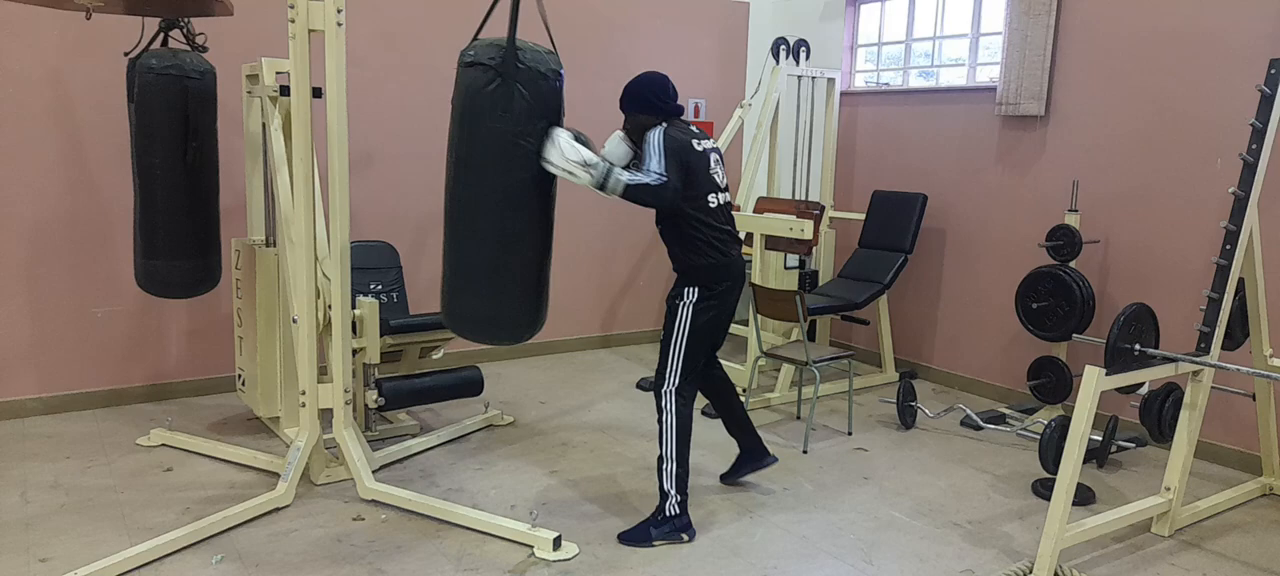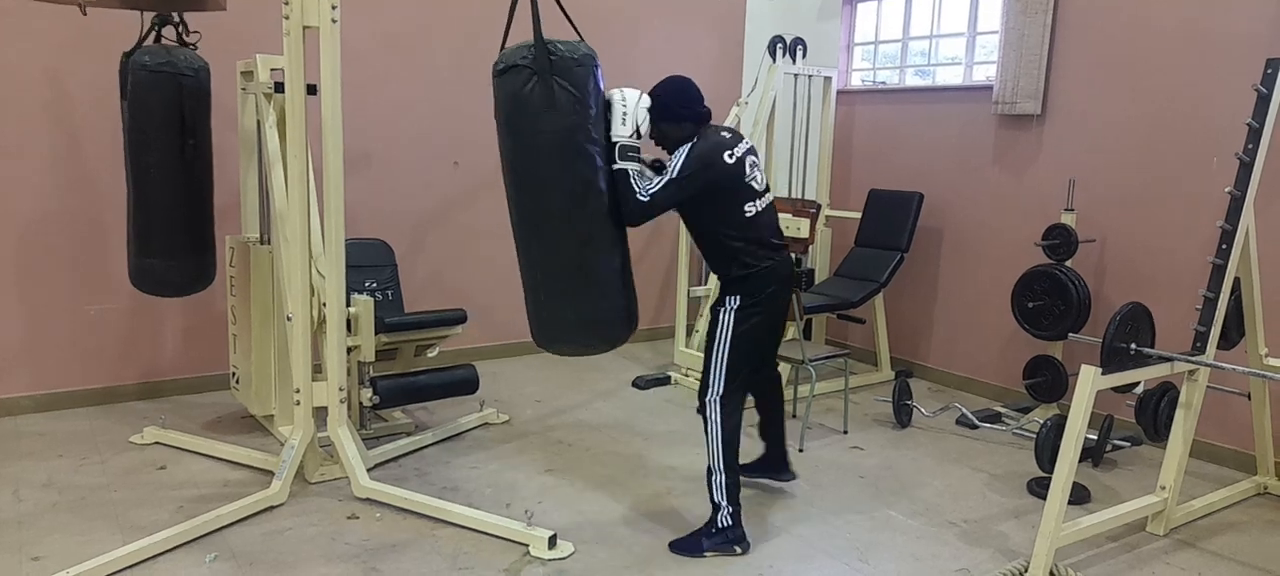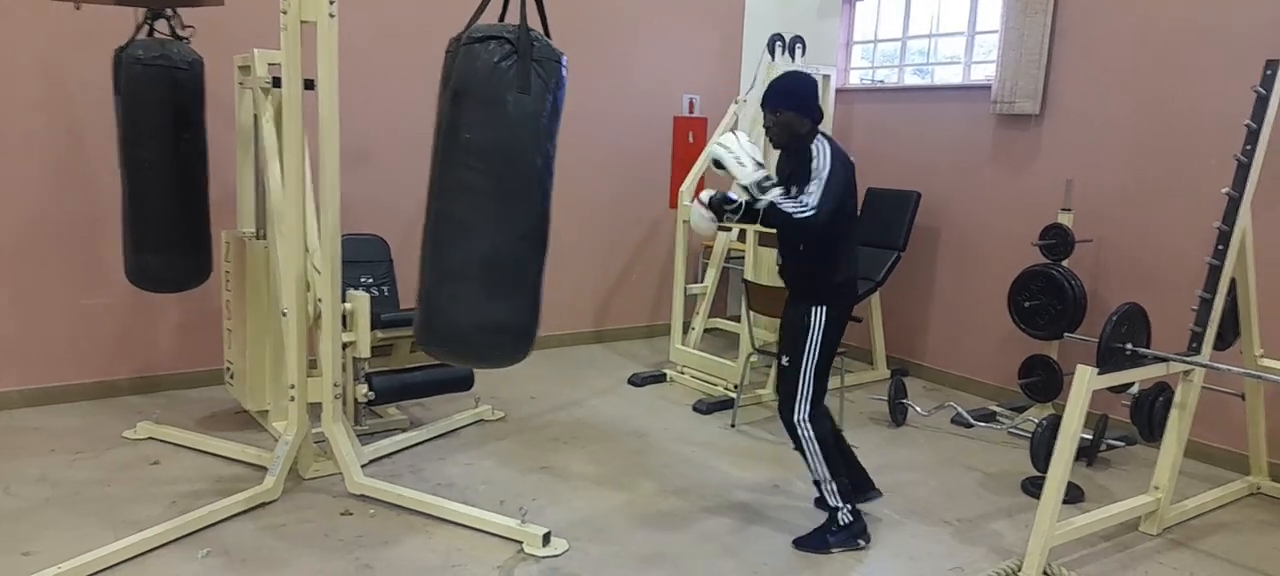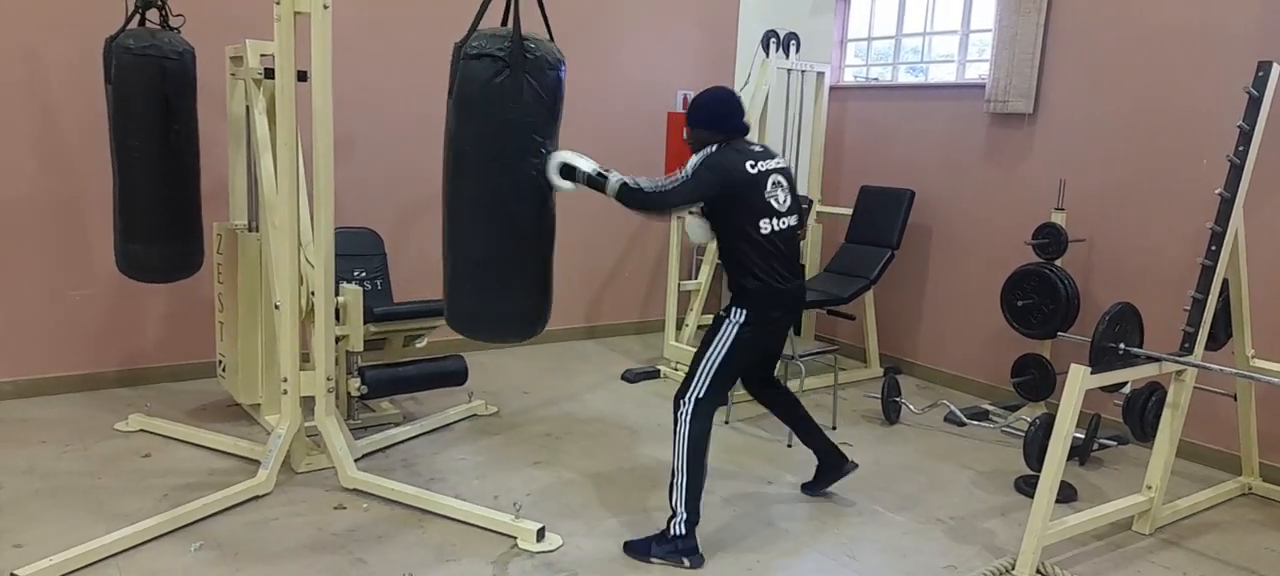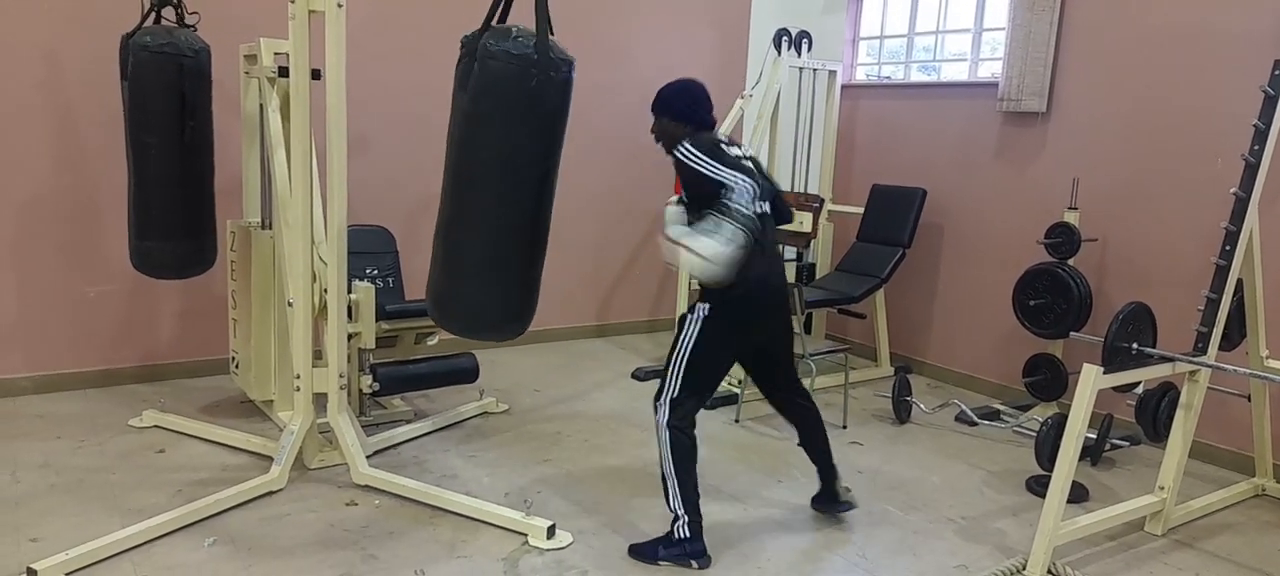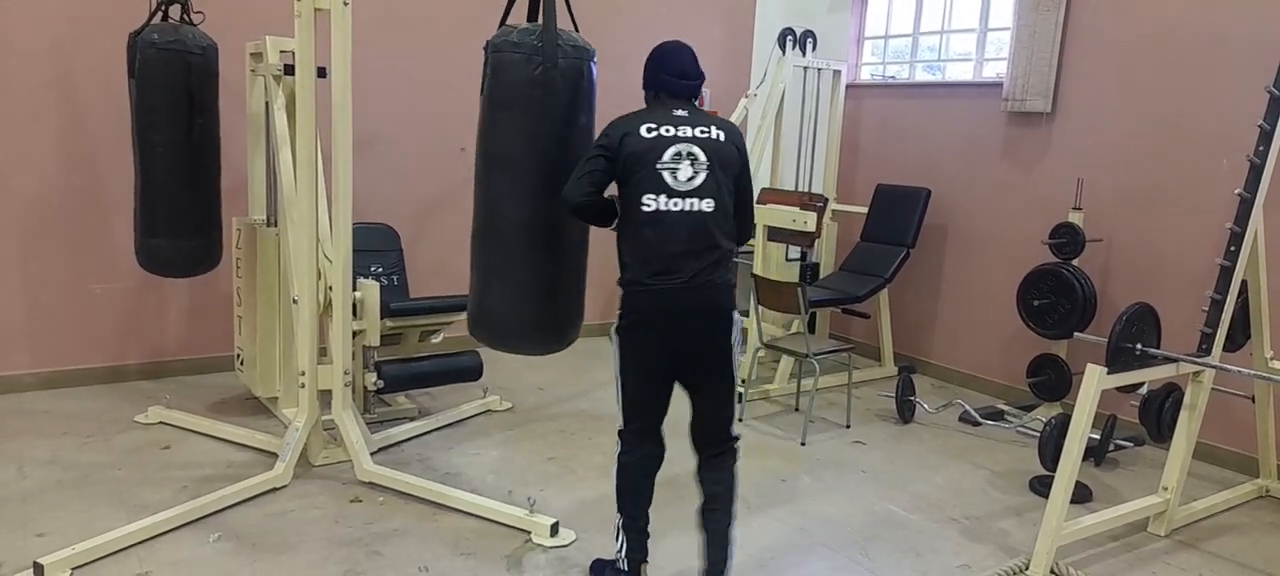
dt=0.7s
person 1, frame 1
left shoulder: (662, 139)
right shoulder: (696, 139)
left elbow: (655, 187)
left wrist: (585, 166)
right wrist: (620, 166)
left hip: (701, 280)
right hip: (727, 270)
left knee: (672, 387)
right knee: (700, 366)
left ankle: (673, 515)
right ankle: (752, 449)
person 1, frame 2
left shoulder: (696, 156)
right shoulder: (728, 139)
left elbow: (635, 210)
left wrist: (625, 146)
right wrist: (647, 165)
left hip: (747, 286)
right hip: (773, 274)
left knee: (718, 397)
right knee: (760, 368)
left ankle: (726, 526)
right ankle: (775, 458)
person 1, frame 3
left shoulder: (826, 157)
right shoulder: (793, 154)
left elbow: (805, 220)
right elbow: (781, 213)
left wrist: (753, 178)
right wrist: (727, 205)
left hip: (824, 297)
right hip: (806, 292)
left knee: (799, 409)
right knee: (799, 395)
left ankle: (846, 522)
right ankle: (853, 481)
person 1, frame 4
left shoulder: (718, 162)
right shoulder: (769, 160)
left elbow: (659, 199)
left wrist: (587, 174)
left hip: (755, 303)
right hip: (785, 295)
left knee: (694, 404)
right knee: (761, 381)
left ankle: (680, 537)
right ankle: (831, 459)
person 1, frame 5
left shoulder: (691, 153)
right shoulder: (732, 152)
left elbow: (743, 190)
right elbow: (779, 211)
left wrist: (714, 236)
left hip: (726, 302)
right hip: (767, 291)
left knee: (673, 408)
right knee: (786, 388)
left ankle: (686, 537)
right ankle: (833, 487)
person 1, frame 6
left shoulder: (624, 131)
right shoulder: (729, 137)
left elbow: (576, 200)
right elbow: (743, 228)
left wrist: (618, 214)
left hip: (646, 305)
right hip: (713, 303)
left knee: (640, 438)
right knee: (716, 440)
